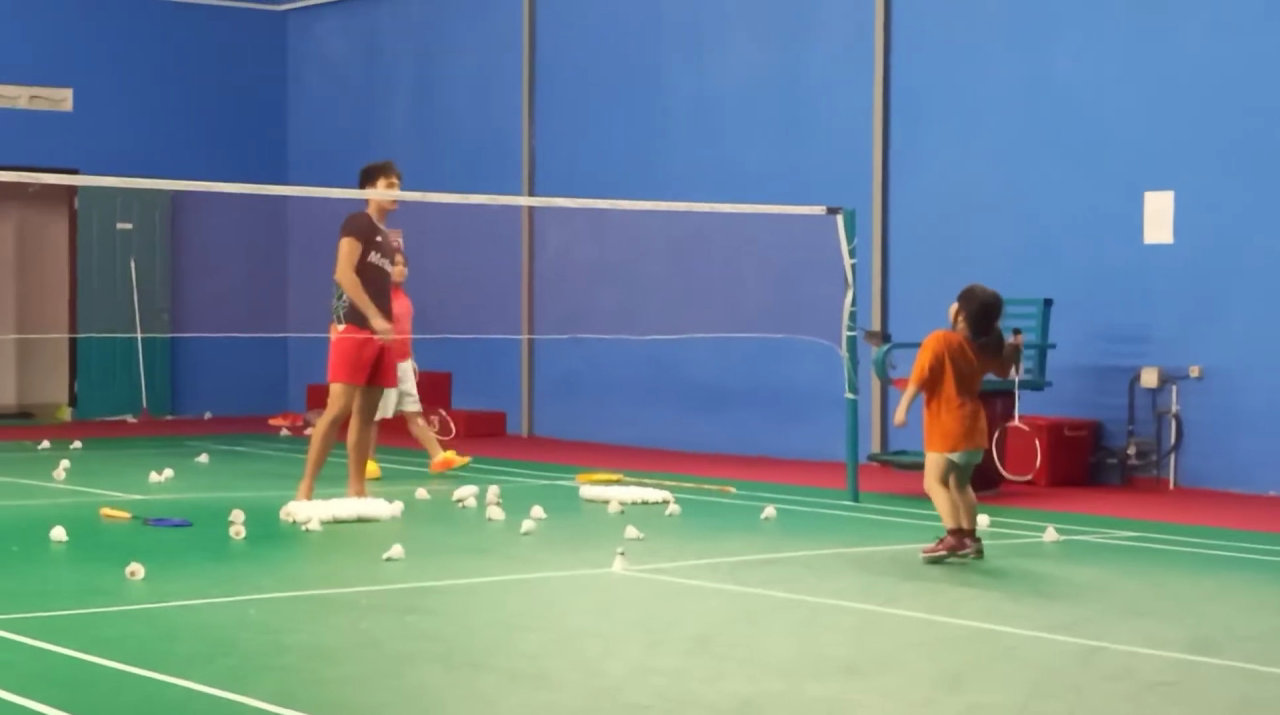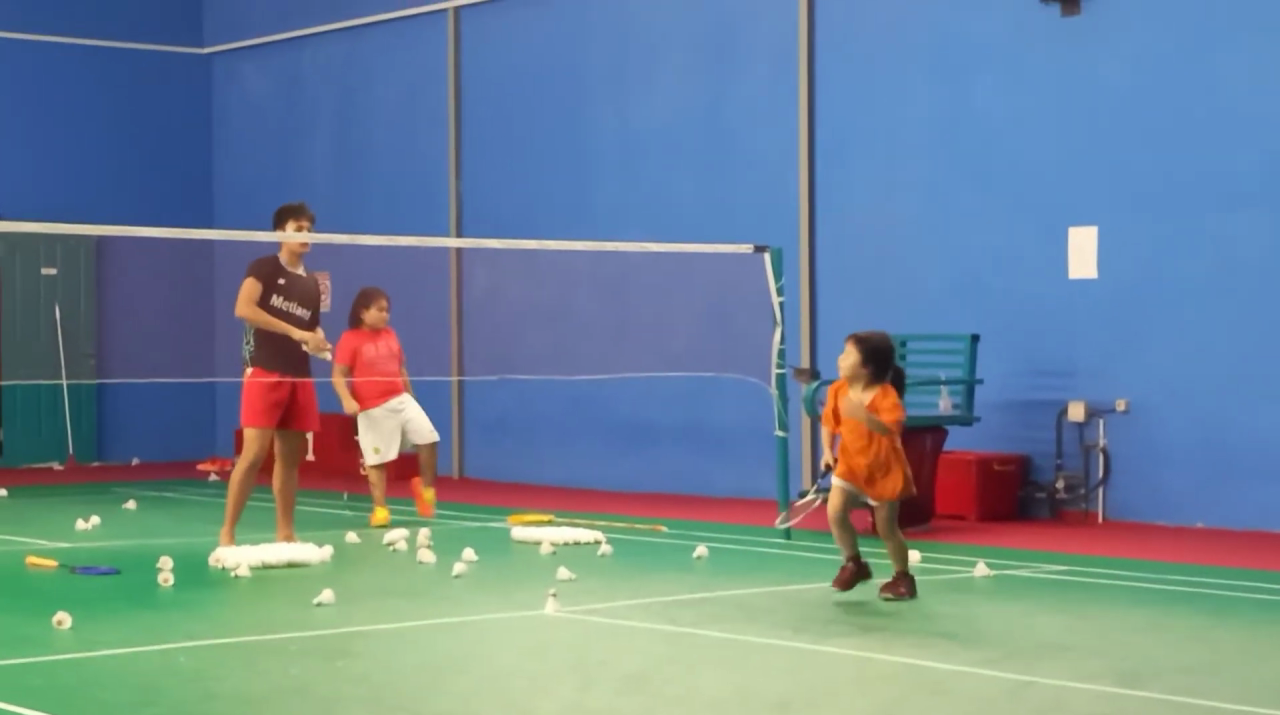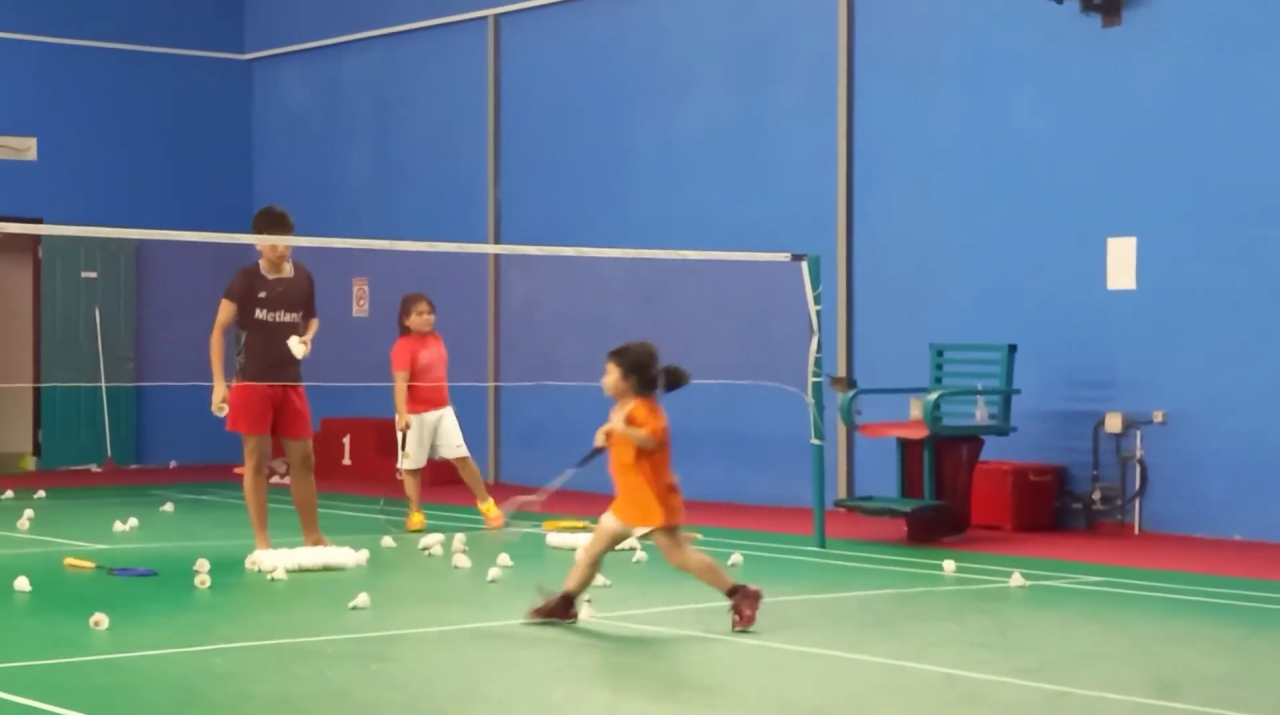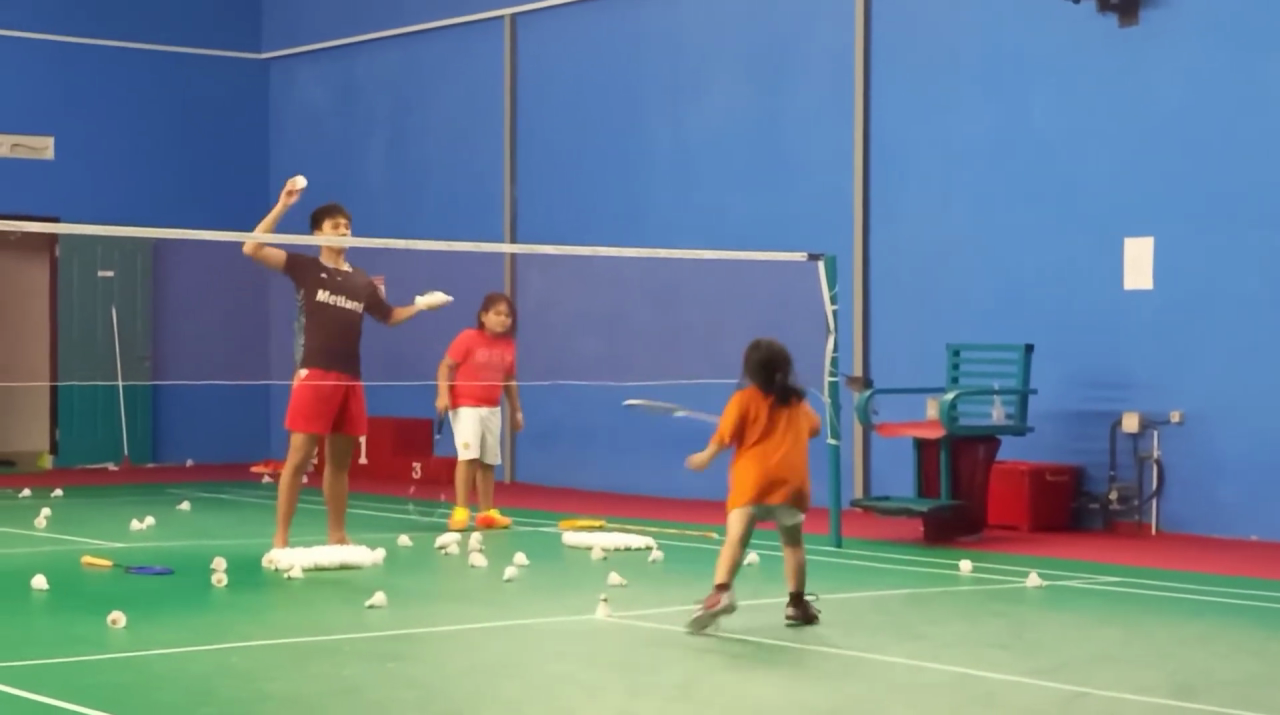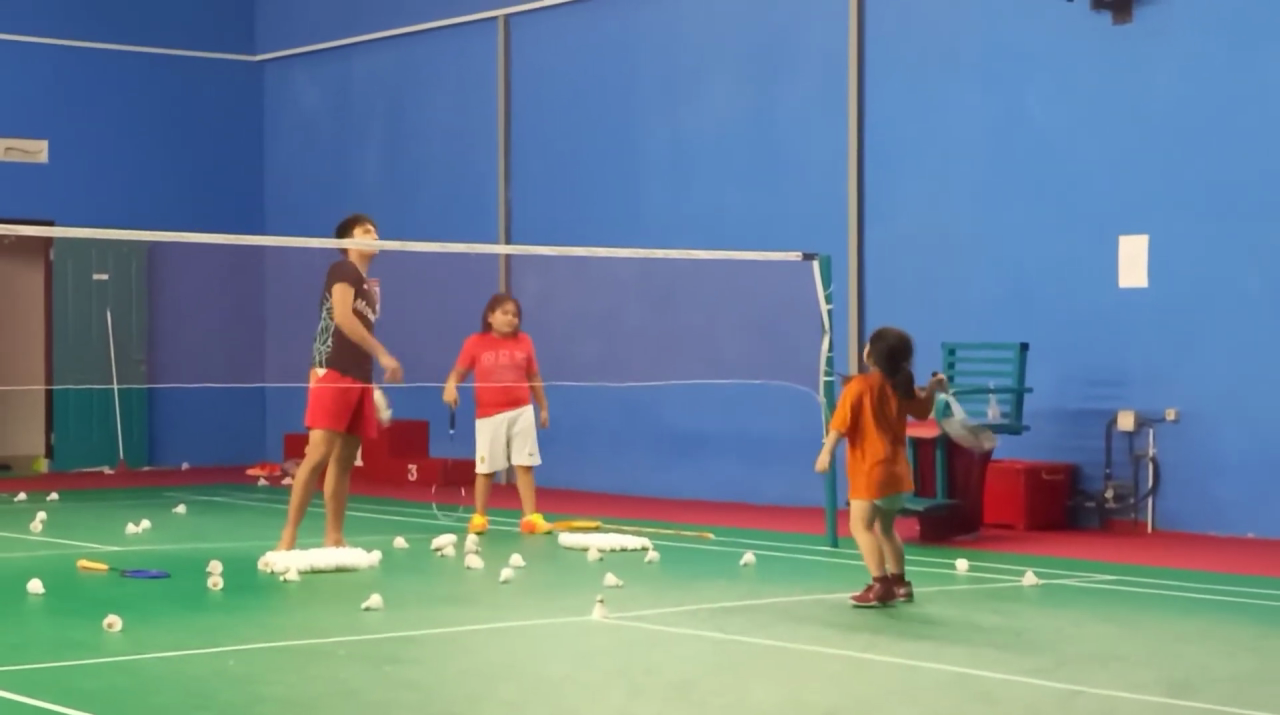
dt=1s
person 1, frame 1
left shoulder: (388, 240)
right shoulder: (357, 224)
right elbow: (344, 273)
right wrist: (375, 318)
left hip: (379, 334)
right hip: (353, 329)
left knee: (366, 413)
right knee: (338, 409)
left ankle: (356, 488)
right ankle: (306, 487)
person 1, frame 2
left shoulder: (311, 283)
right shoulder: (264, 268)
right elbow: (243, 309)
left wrist: (319, 341)
right wrist: (294, 332)
left hip: (299, 377)
right hip: (263, 373)
left knee: (290, 456)
right knee: (254, 454)
left ankle: (285, 532)
right ankle: (227, 533)
person 1, frame 3
left shoulder: (303, 278)
right shoulder: (245, 280)
right elbow: (219, 330)
left wrist: (307, 337)
right wrist: (219, 383)
left hip: (290, 382)
right hip: (252, 383)
left knee: (303, 459)
right knee: (257, 461)
left ankle: (313, 536)
right ankle: (262, 541)
person 1, frame 4
left shoulder: (362, 281)
right shoulder: (305, 268)
left elbow: (389, 316)
right elbow: (252, 249)
left wrist: (421, 304)
right wrist: (282, 206)
left hip: (350, 379)
right hip: (314, 376)
left knee: (339, 460)
right knee: (299, 457)
left ankle: (337, 534)
right ankle: (280, 536)
person 1, frame 5
left shoulder: (367, 285)
right shoulder: (343, 270)
right elbow: (343, 317)
left wrist: (375, 393)
right wrist: (383, 355)
left hip: (357, 380)
right hip: (331, 375)
left knee: (344, 460)
right knee: (318, 455)
left ankle: (334, 537)
right ankle: (288, 537)
person 2, frame 1
left shoulder: (939, 340)
right shoulder: (985, 348)
left elbow: (920, 376)
right elbow: (1004, 370)
left wrist: (904, 406)
right wrist: (1014, 349)
left hip: (946, 427)
right hip: (972, 427)
left knee: (934, 482)
right knee: (959, 484)
left ankle: (954, 536)
right ankle: (969, 537)
person 2, frame 2
left shoulder: (885, 395)
right shoulder: (838, 390)
left elbow: (893, 425)
right elbow: (829, 422)
left wrist: (865, 417)
right wrist: (828, 451)
left hip: (885, 470)
right hip: (850, 466)
left knee: (886, 529)
right knee: (835, 513)
left ankle: (903, 577)
right ankle: (853, 563)
person 2, frame 3
left shoulder: (644, 407)
right shoulder: (623, 407)
left elbow: (654, 439)
left wrist: (621, 429)
right wrist: (607, 433)
left hip: (654, 499)
right hip: (629, 499)
left knee: (680, 555)
right knee: (596, 545)
left ankle: (741, 596)
right ankle: (565, 602)
person 2, frame 4
left shoulder: (743, 400)
right shoulder: (798, 402)
left elbow: (724, 438)
right elbow: (813, 428)
left wrist: (705, 457)
left hip: (752, 483)
right hip: (790, 484)
left knee: (734, 543)
right knee: (793, 544)
left ankle: (720, 594)
right ankle: (797, 603)
person 2, frame 5
left shoulder: (859, 386)
right shoulder: (903, 388)
left elbow: (840, 424)
right elbow: (922, 412)
left wrist: (826, 453)
right wrist: (932, 390)
left hip: (869, 472)
right hip: (895, 472)
left knee: (862, 528)
right knee: (885, 528)
left ankle: (881, 586)
right ankle: (899, 582)
person 3, frame 1
left shoulder: (402, 295)
left wrist: (411, 361)
left hip: (403, 363)
left knee: (414, 413)
right knee: (374, 413)
left ankle: (440, 457)
person 3, frame 2
left shoulder: (390, 335)
right shoulder: (350, 339)
right elbow: (338, 375)
left wrist: (409, 394)
right wrist: (347, 399)
left hip: (401, 400)
right hip: (371, 409)
left knee: (428, 440)
right knee: (377, 459)
left ankle: (425, 486)
right ankle: (380, 508)
person 3, frame 3
left shoulder: (437, 340)
right shoulder: (403, 346)
right elbow: (400, 383)
right wrist: (402, 414)
left hip: (442, 411)
right hip: (415, 415)
left knee: (462, 456)
right knee: (412, 465)
left ankle: (485, 502)
right ankle: (415, 514)
person 3, frame 4
left shoulder: (509, 344)
right shoulder: (468, 338)
left elbow: (509, 381)
right elbow: (444, 367)
left wrist: (516, 411)
right wrist: (442, 394)
left hip: (492, 409)
right hip: (465, 407)
left knee: (488, 462)
right knee: (468, 456)
left ankle: (486, 512)
right ankle: (461, 510)
person 3, frame 5
left shoulder: (524, 343)
right shoulder: (476, 343)
left elbow: (534, 378)
right elbow: (458, 372)
left wrist: (544, 407)
right wrist: (450, 388)
left hip: (522, 412)
right hip: (489, 415)
left knee: (525, 465)
right knee: (486, 467)
left ankle: (530, 516)
right ankle: (479, 516)
